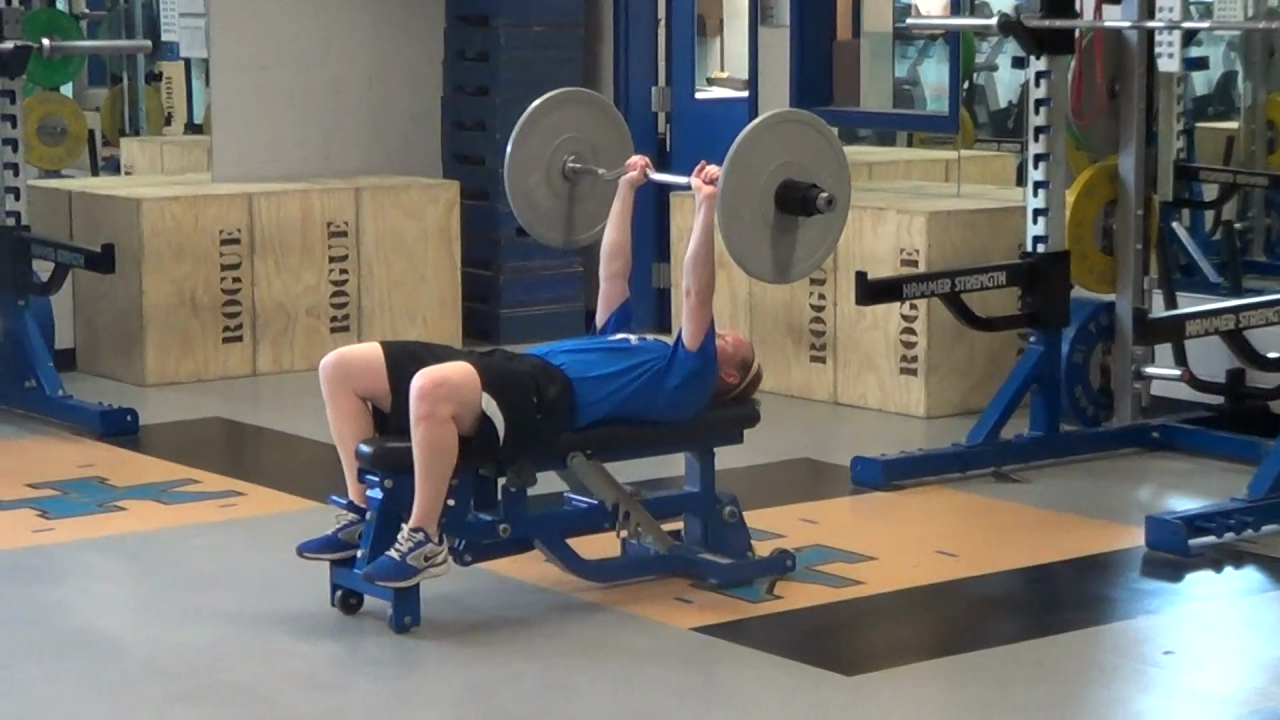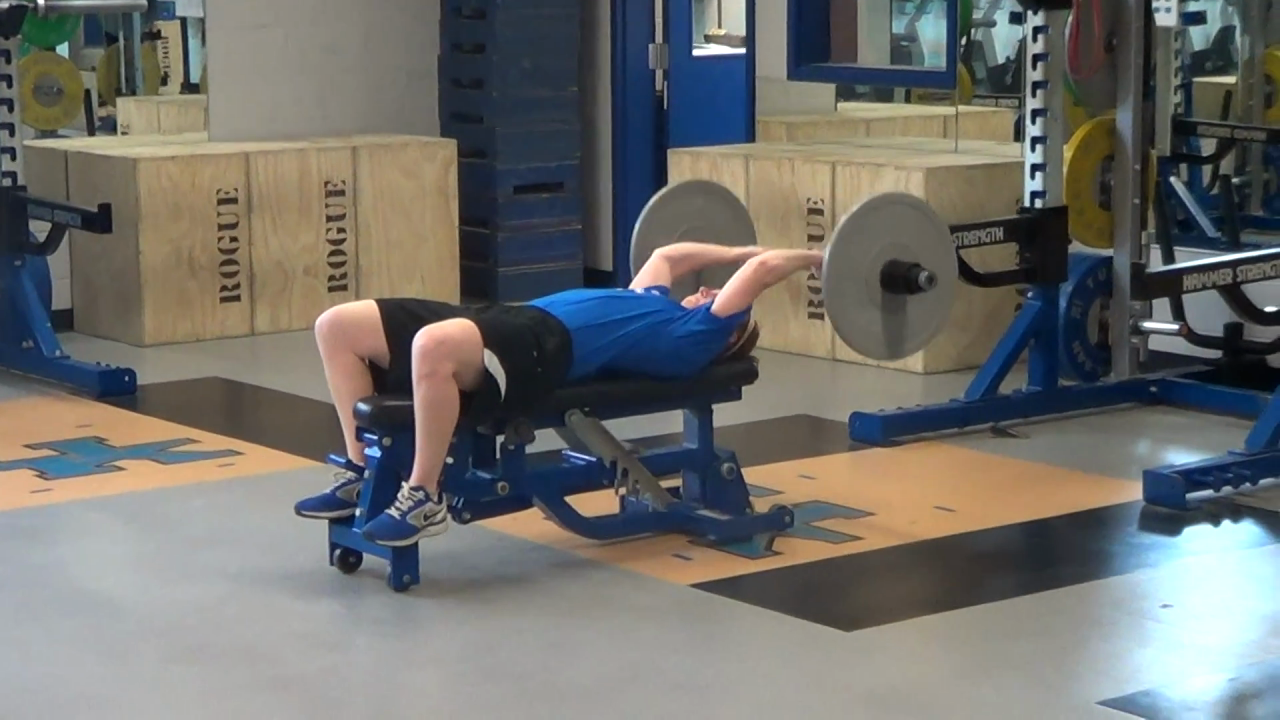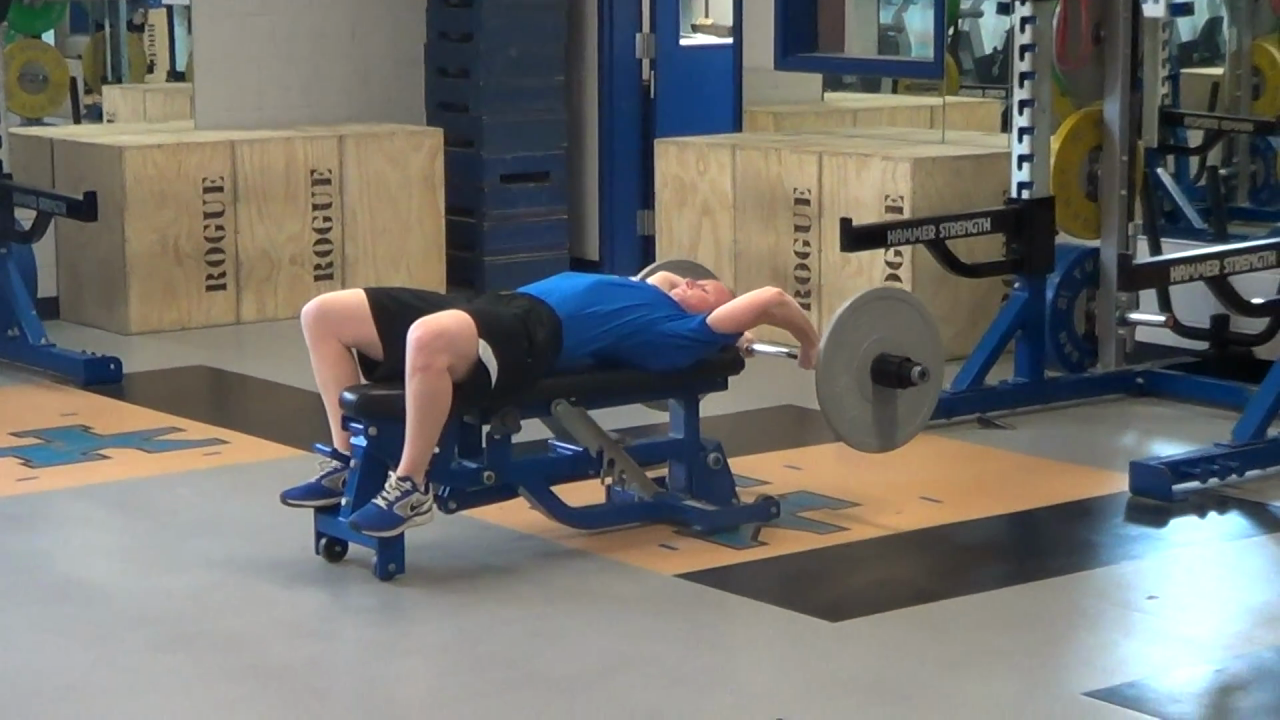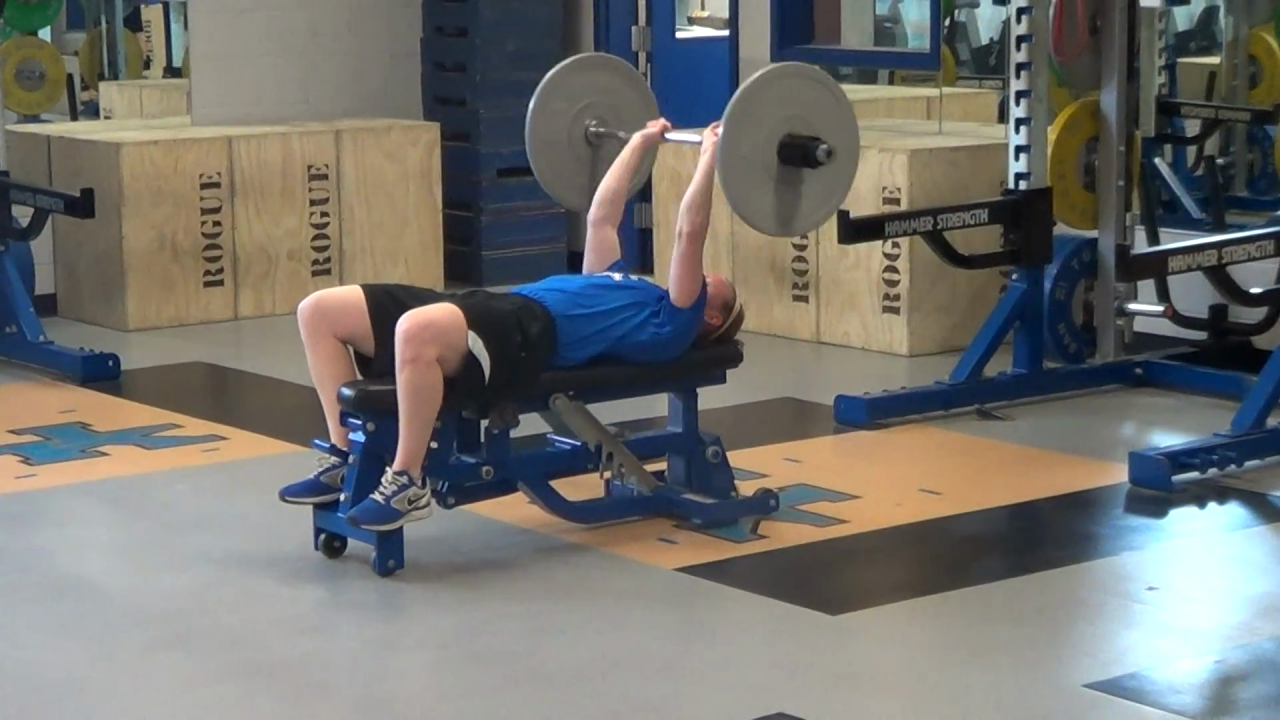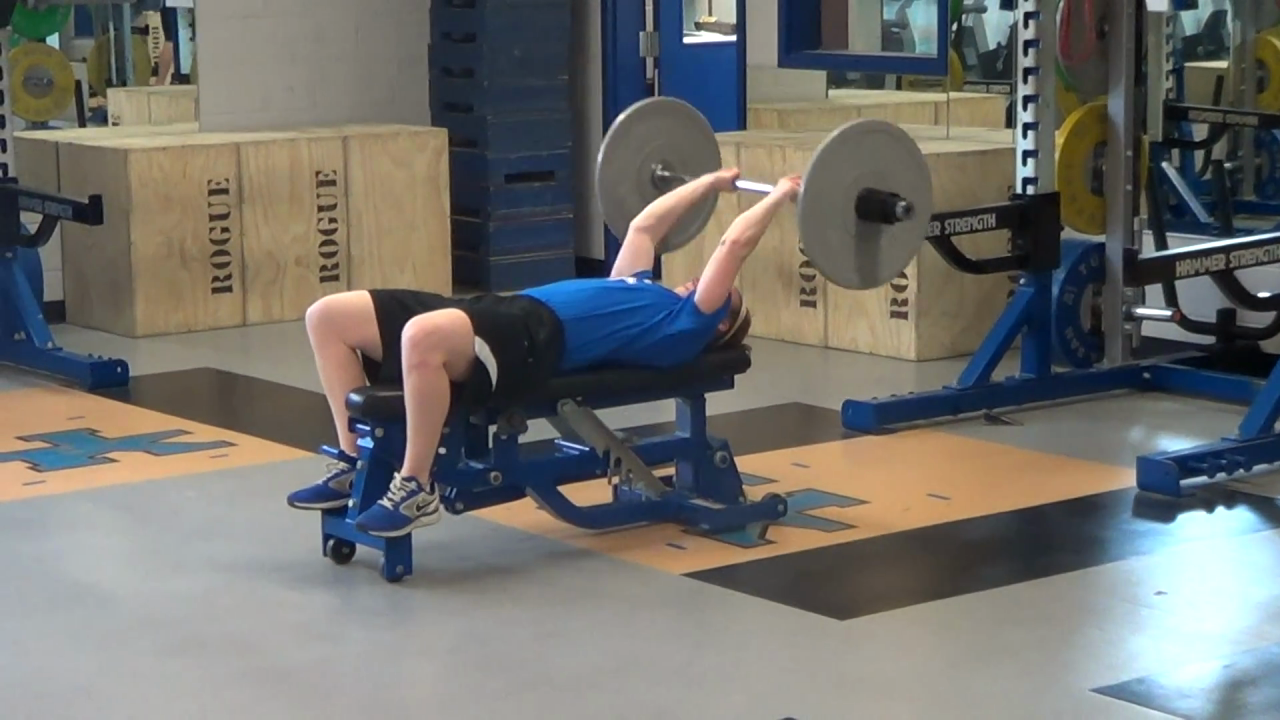
dt=1s
person 1, frame 1
left shoulder: (686, 382)
right shoulder: (633, 346)
left elbow: (696, 295)
right elbow: (613, 273)
left wrist: (706, 204)
right wrist: (626, 188)
left hip: (543, 396)
right hip: (510, 366)
left knee: (432, 389)
right knee: (339, 367)
left ankle: (424, 540)
right ankle: (363, 514)
person 1, frame 2
left shoulder: (694, 339)
right shoulder: (656, 309)
left elbow: (760, 272)
right elbow: (668, 254)
left wrist: (812, 256)
right wrist: (743, 250)
left hip: (546, 345)
right hip: (514, 319)
left knee: (434, 346)
right knee: (337, 325)
left ankle: (422, 497)
right ankle: (362, 471)
person 1, frame 3
left shoulder: (684, 333)
right shoulder: (655, 307)
left elbow: (769, 298)
right elbow: (661, 277)
left wrist: (810, 341)
left hip: (536, 331)
right hip: (500, 306)
left knee: (429, 338)
right knee: (323, 314)
left ankle: (410, 487)
right ankle: (347, 462)
person 1, frame 4
left shoulder: (671, 326)
right shoulder: (620, 283)
left elbow: (690, 234)
right elbow: (600, 218)
left wrist: (709, 156)
right wrist: (641, 143)
left hip: (528, 332)
right hip: (494, 307)
left knee: (417, 331)
right knee: (319, 310)
left ankle: (407, 483)
right ankle: (345, 459)
person 1, frame 5
left shoulder: (686, 326)
right shoulder: (640, 291)
left elbow: (734, 245)
right elbow: (644, 226)
left wrist: (782, 193)
right wrist: (711, 181)
left hip: (536, 336)
right hip: (506, 310)
left knee: (422, 336)
right knee: (327, 316)
left ankle: (416, 489)
right ankle: (355, 463)
